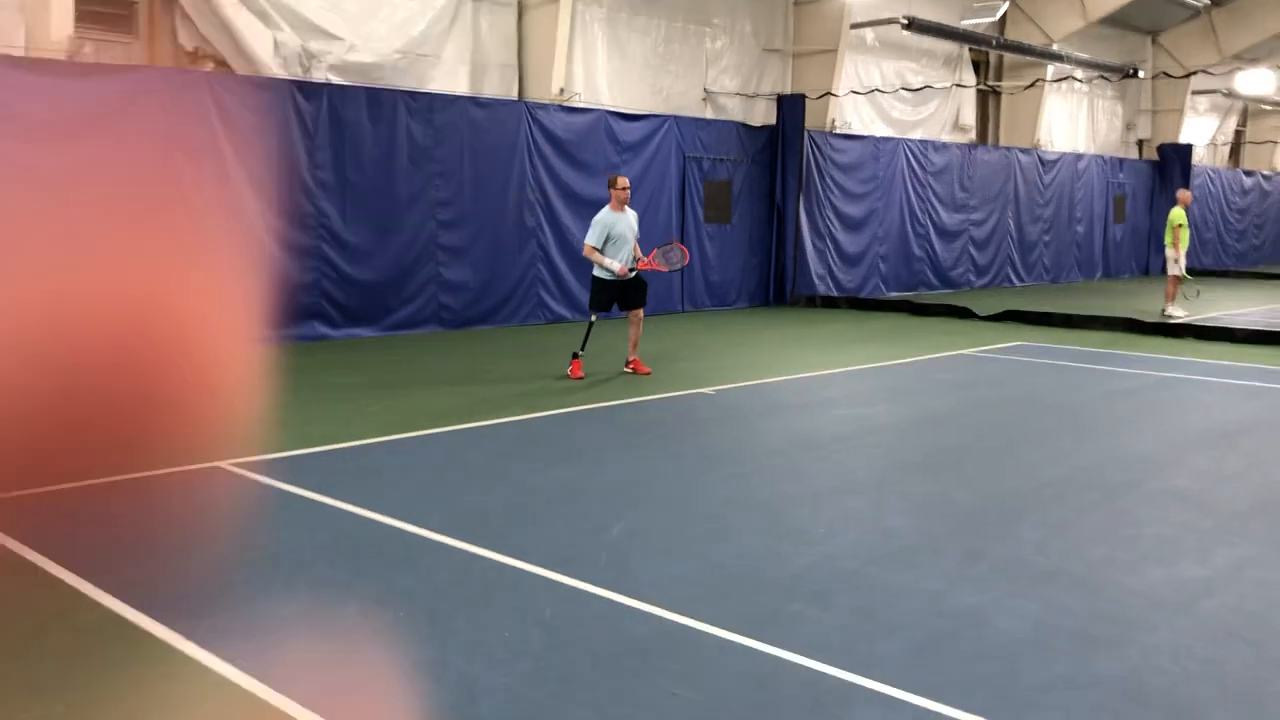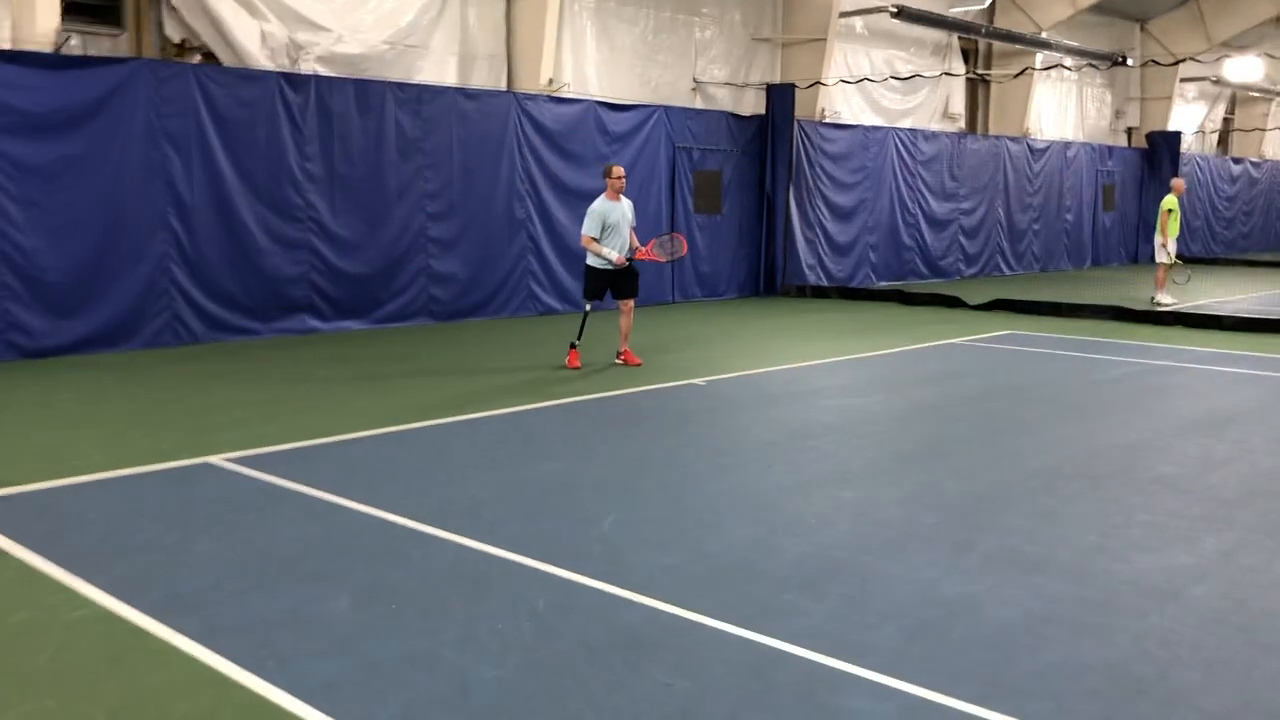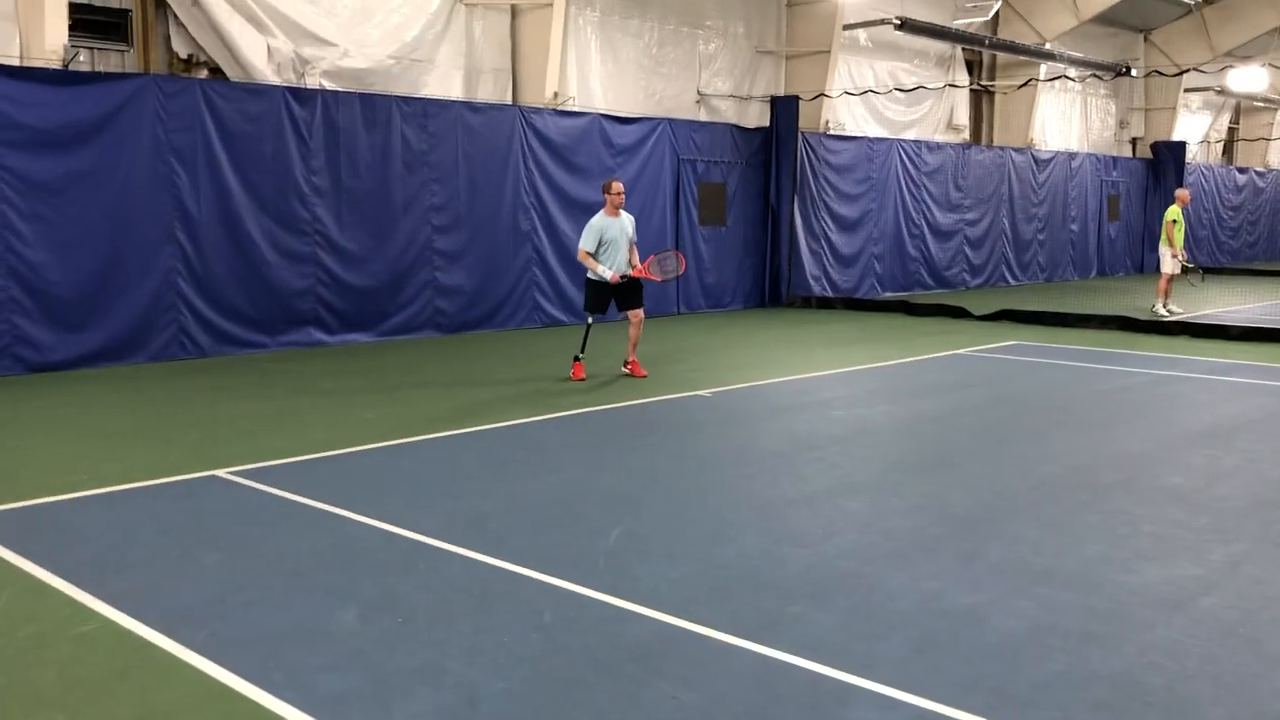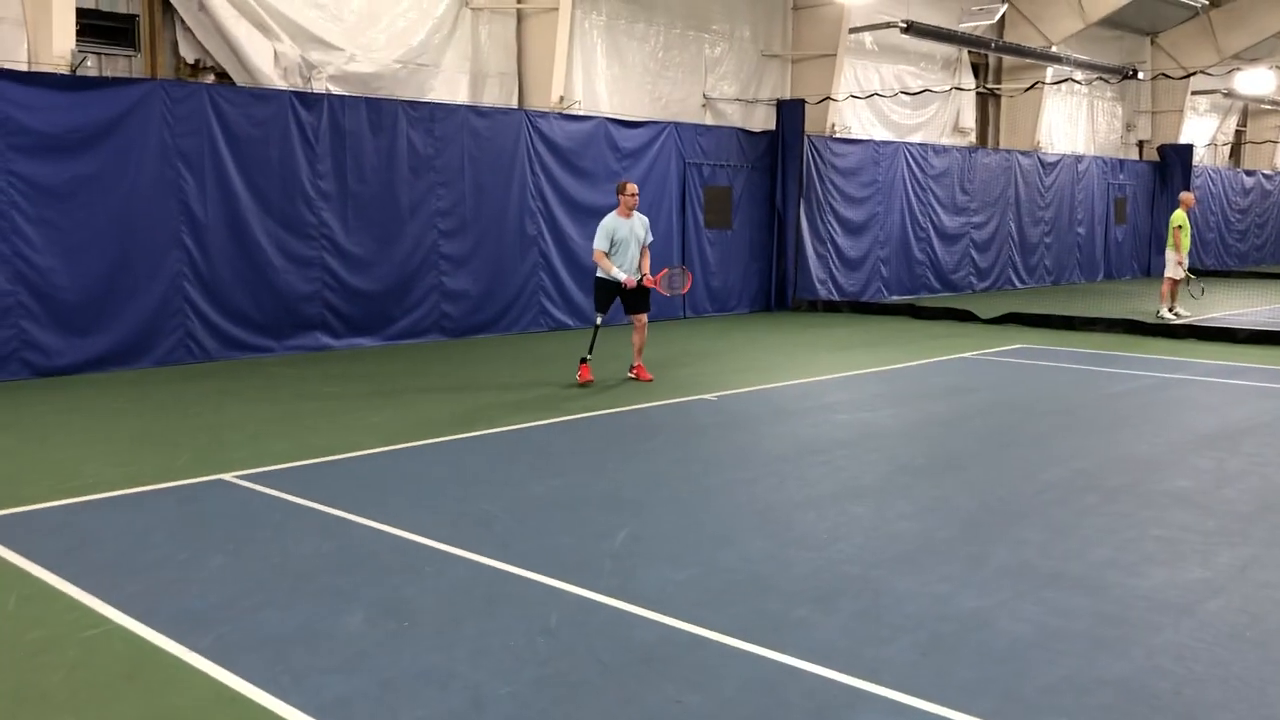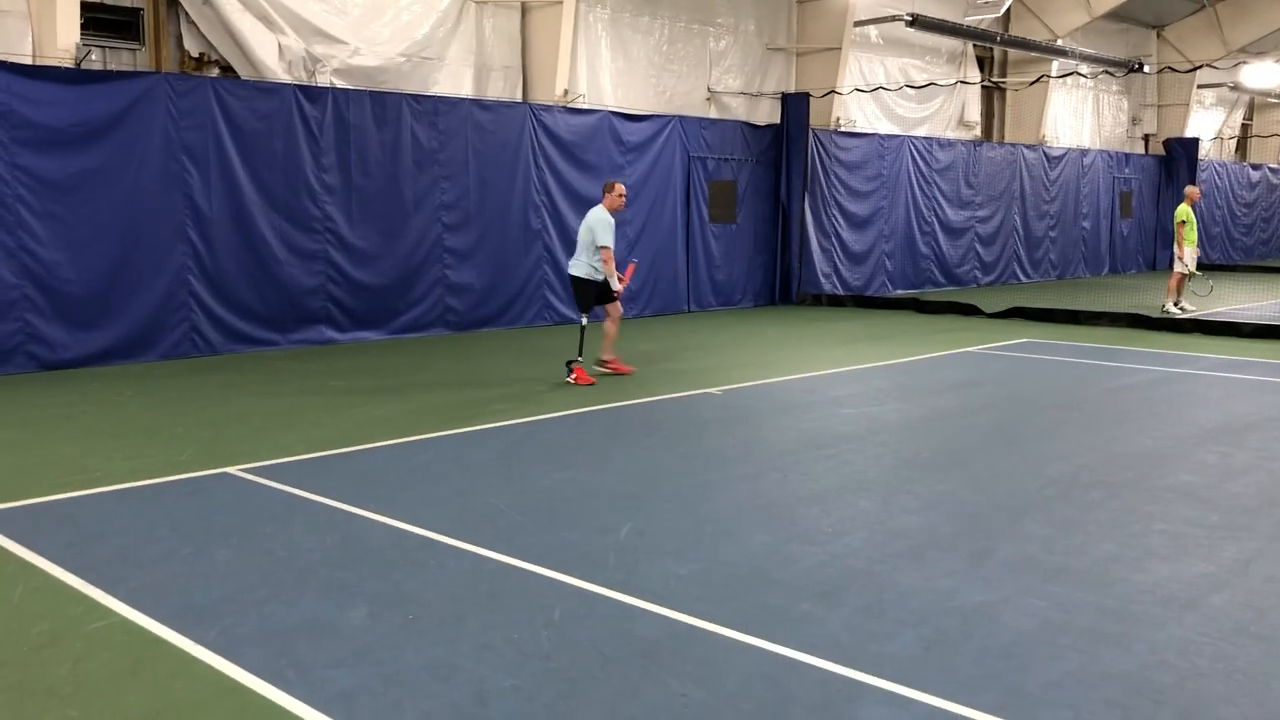
dt=0.4s
person 1, frame 1
left shoulder: (632, 215)
right shoulder: (603, 219)
right elbow: (588, 251)
left wrist: (639, 257)
right wrist: (614, 266)
left hip: (630, 276)
right hip: (605, 278)
left knee: (637, 316)
right knee: (593, 319)
left ankle: (631, 360)
right ankle: (576, 361)
person 1, frame 2
left shoulder: (627, 204)
right shoulder: (598, 208)
right elbow: (586, 241)
left wrist: (636, 247)
right wrist: (612, 255)
left hip: (623, 266)
right hip: (599, 267)
left knee: (627, 306)
right knee: (588, 308)
left ankle: (623, 352)
right ankle: (573, 350)
person 1, frame 3
left shoulder: (629, 219)
right shoulder: (596, 224)
right elbow: (582, 255)
left wrist: (635, 264)
right wrist: (607, 273)
left hip: (625, 279)
right hip: (599, 281)
left knee: (637, 317)
right knee: (590, 321)
left ankle: (630, 361)
right ankle: (578, 362)
person 1, frame 4
left shoulder: (643, 221)
right shoulder: (608, 224)
left elbow: (644, 251)
right elbow: (598, 256)
left wrist: (645, 273)
right wrist: (622, 276)
left hip: (634, 280)
right hip: (607, 279)
left knee: (641, 322)
right knee: (599, 321)
left ankle: (636, 366)
right ankle: (584, 365)
person 1, frame 5
left shoulder: (605, 216)
right shoulder: (601, 219)
right elbow: (607, 256)
left wrist: (614, 273)
right wrist: (614, 284)
left hip: (599, 275)
right hip: (583, 275)
left knee: (616, 312)
right knee: (585, 320)
left ankle: (606, 359)
right ankle: (575, 368)
